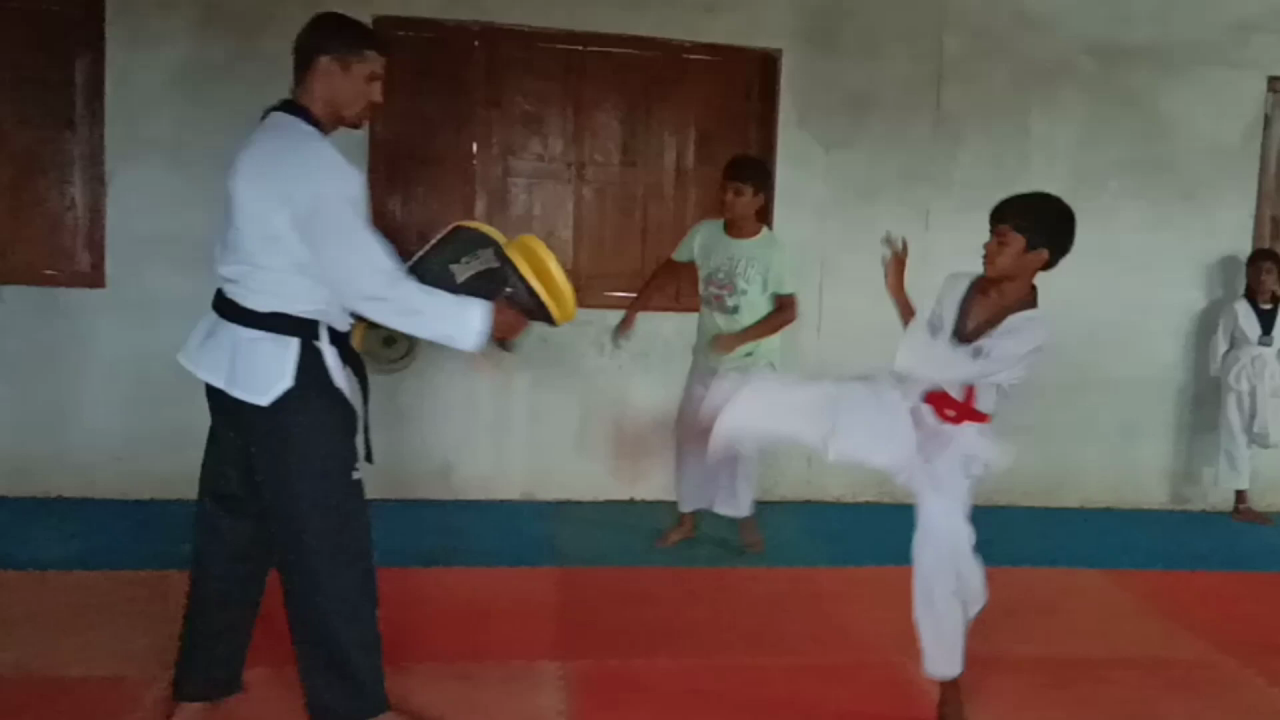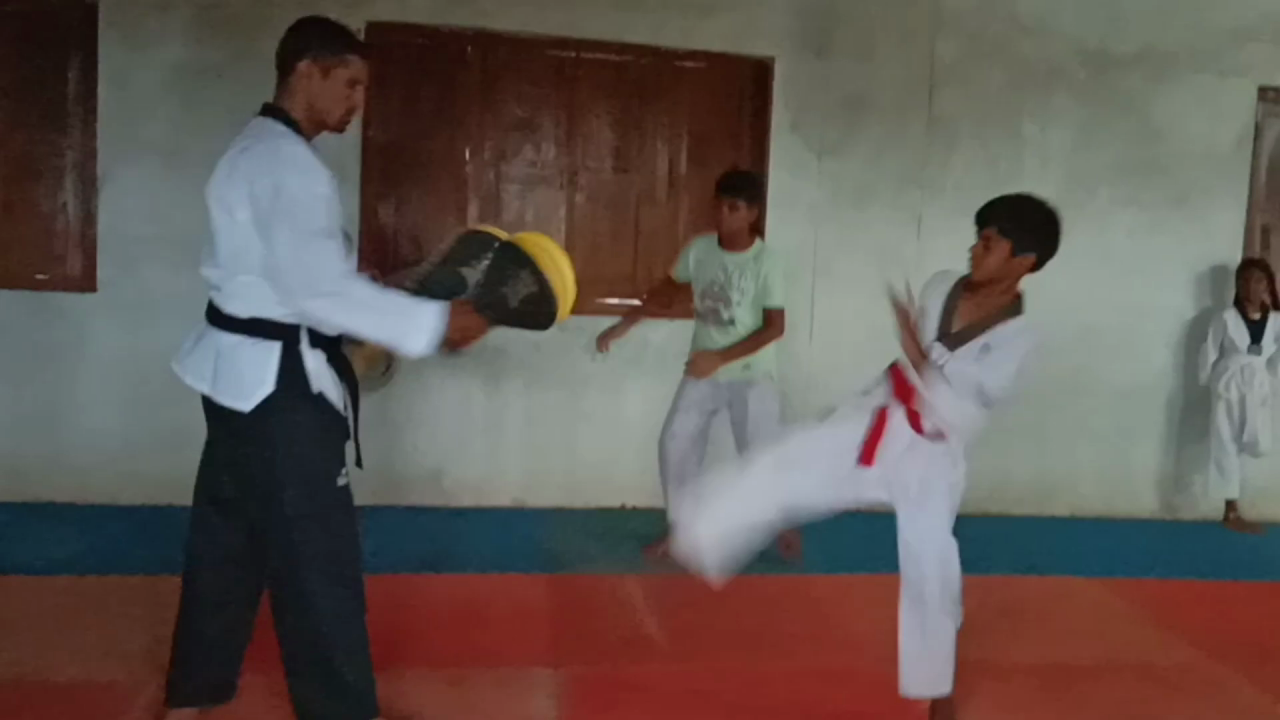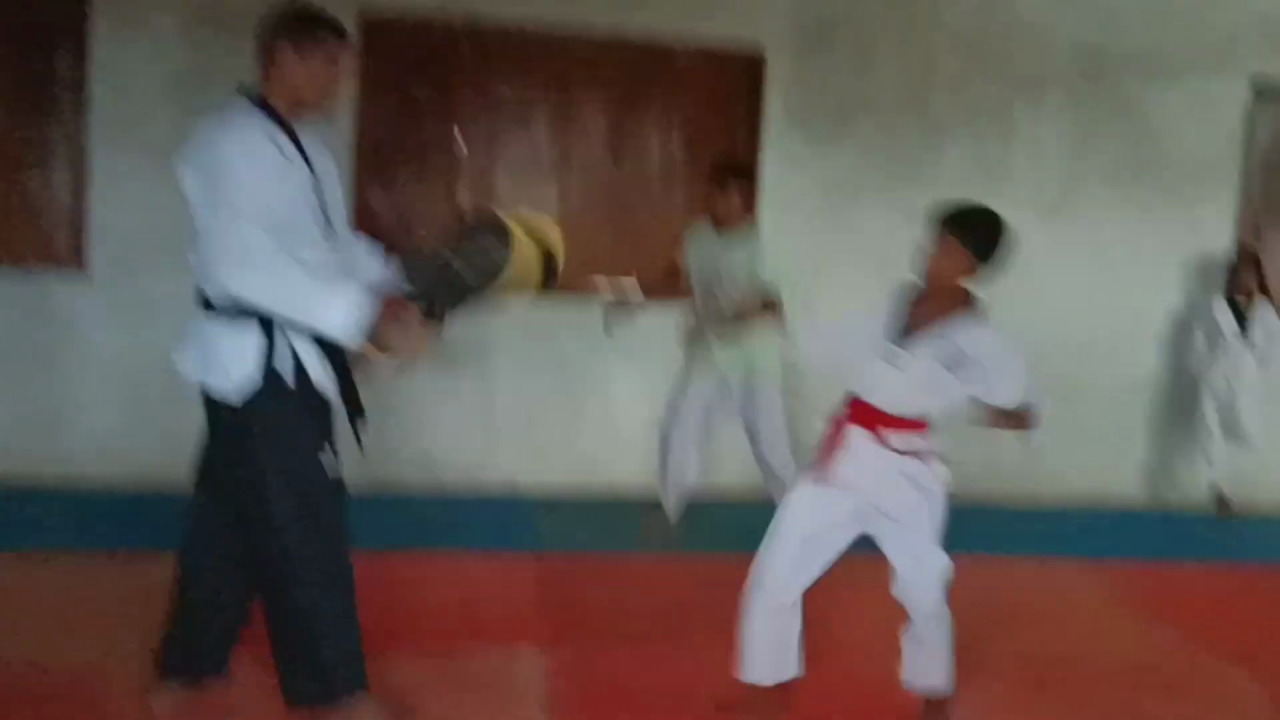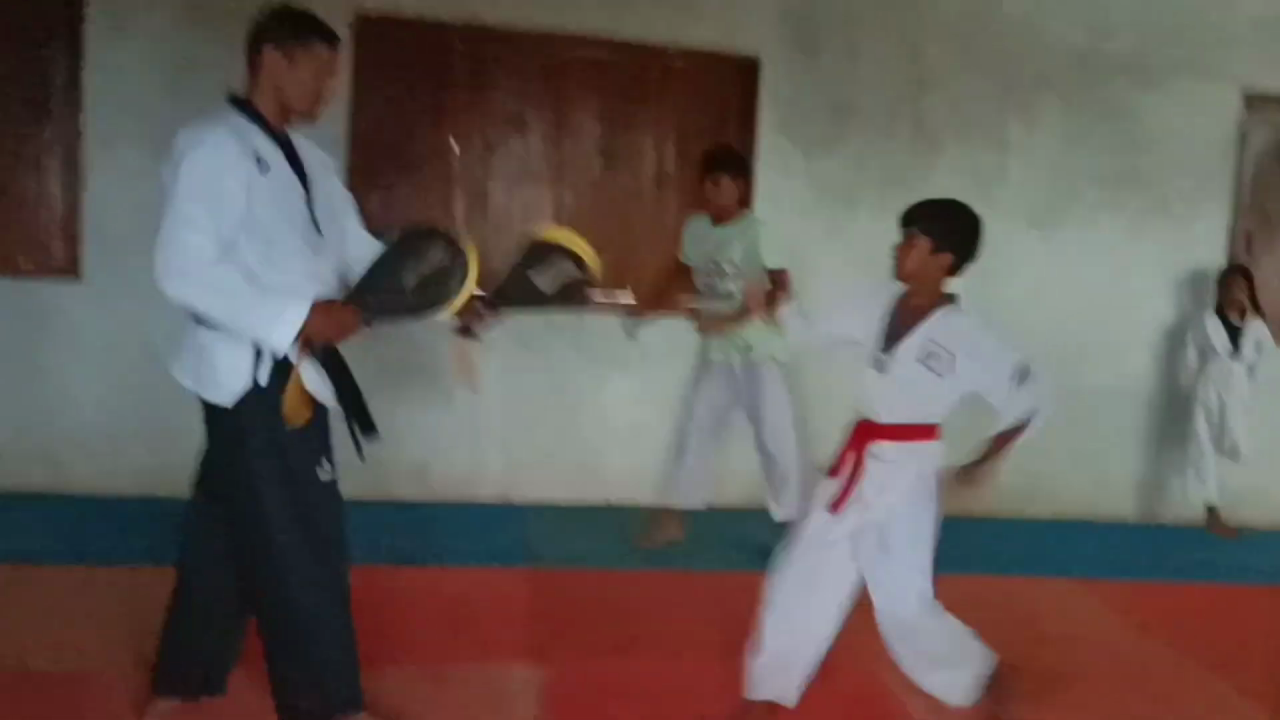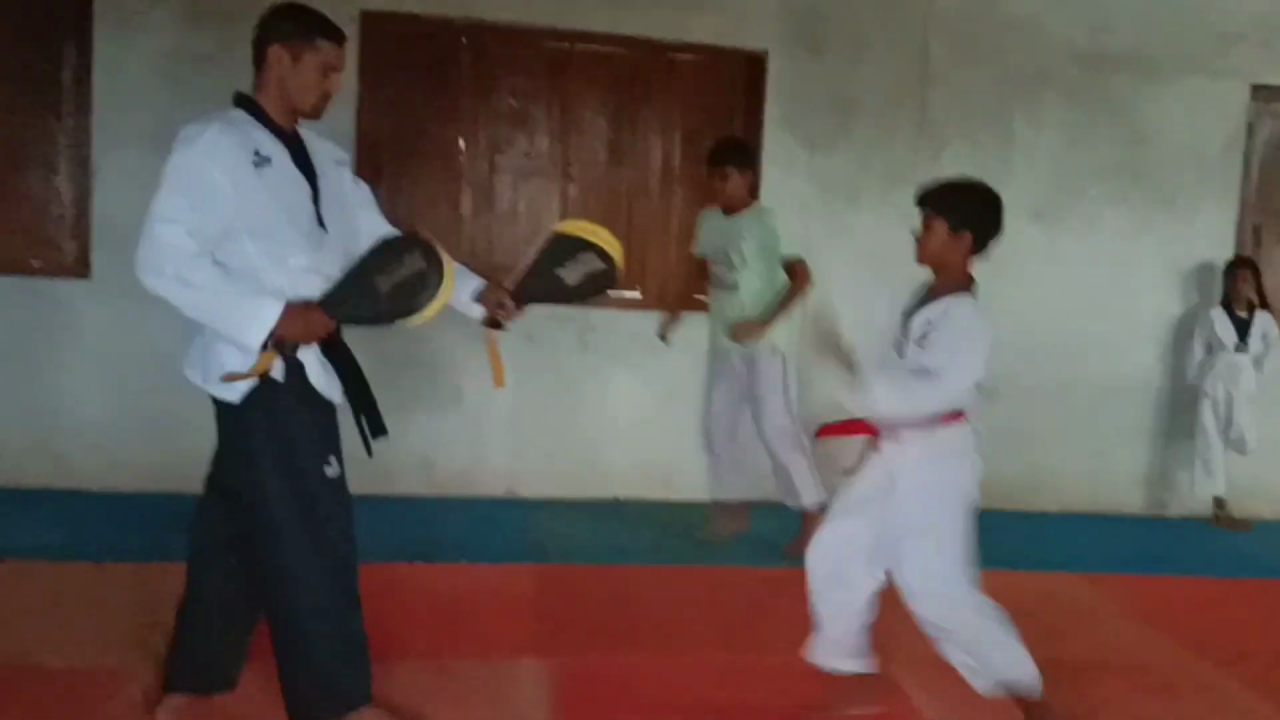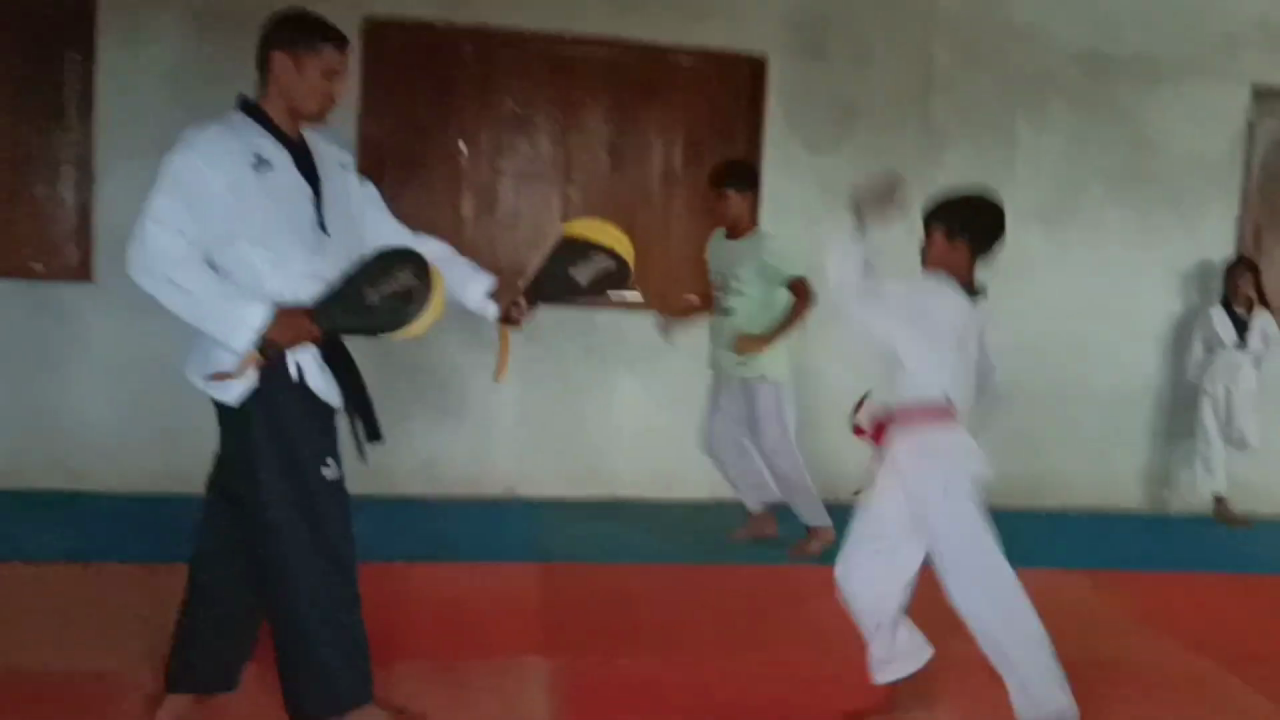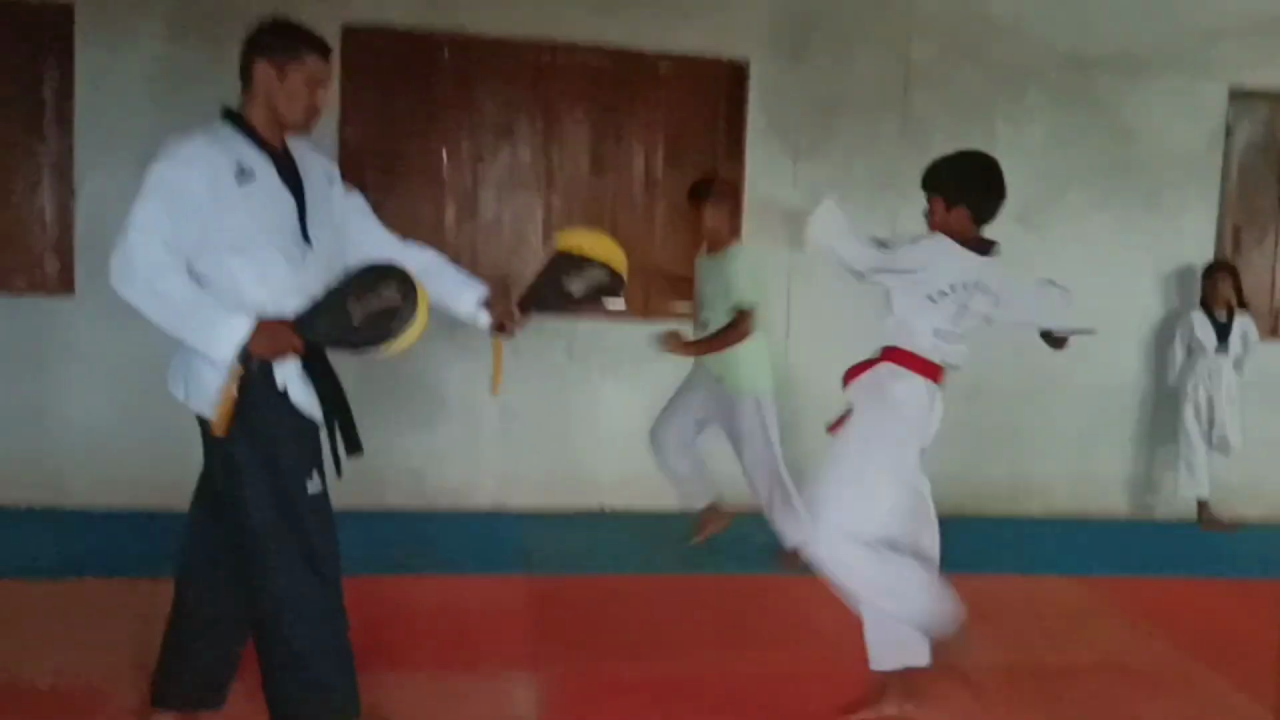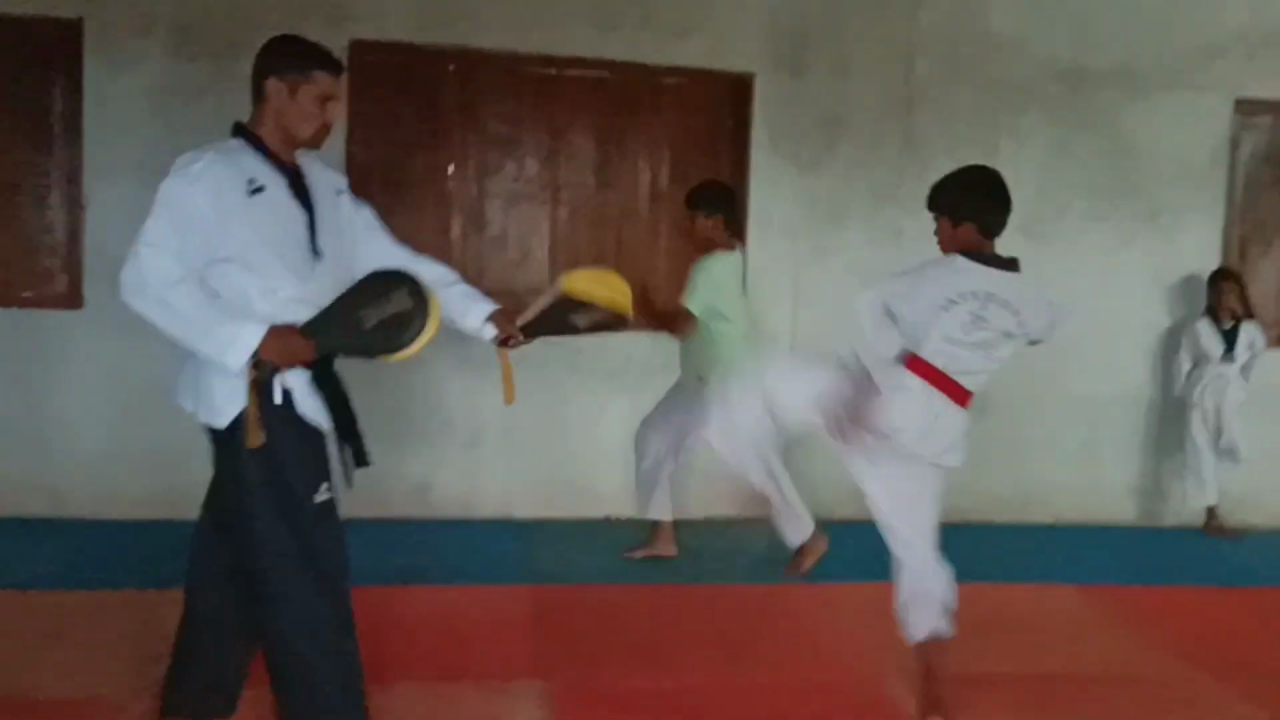
dt=0.1s
person 1, frame 1
left shoulder: (274, 143)
right shoulder: (316, 161)
right elbow: (368, 284)
right wrist: (480, 320)
left hip: (246, 358)
right hip: (289, 369)
left knee: (236, 525)
right knee: (327, 541)
person 1, frame 2
left shoulder: (259, 149)
right shoulder: (287, 164)
right elbow: (320, 287)
left wrist: (379, 316)
right wrist: (434, 324)
left hip: (238, 365)
right hip: (274, 375)
left knee: (228, 531)
right knee: (315, 547)
person 1, frame 3
left shoulder: (296, 148)
right shoulder: (240, 140)
left elbow: (335, 246)
right elbow: (243, 263)
left wrist: (398, 291)
right wrist: (357, 313)
left hip: (268, 358)
right hip: (263, 358)
left knee: (235, 515)
right knee: (306, 527)
person 1, frame 4
left shoulder: (304, 158)
right shoulder: (215, 148)
left elbow: (358, 249)
right elbow: (185, 267)
right wrist: (298, 318)
left hip: (276, 364)
right hip: (256, 369)
left knee: (230, 526)
right knee: (303, 539)
person 1, frame 5
left shoulder: (322, 157)
right shoulder: (213, 144)
left elbow: (380, 240)
right elbow: (163, 257)
left wrist: (473, 291)
right wrist: (269, 318)
left hip: (295, 366)
right hip: (262, 368)
left knee: (239, 522)
right knee: (310, 535)
person 1, frame 6
left shoulder: (328, 162)
right shoulder: (212, 150)
left elbow: (396, 242)
right elbow: (155, 258)
left wrist: (484, 289)
right wrist: (255, 322)
left hip: (297, 367)
right hip: (260, 370)
left knee: (242, 525)
right knee: (310, 537)
person 1, frame 7
left shoulder: (315, 172)
right shoulder: (195, 161)
left elbow: (385, 250)
right elbow: (137, 267)
left wrist: (476, 299)
right wrist: (240, 333)
left hip: (286, 379)
right hip: (244, 384)
left knee: (228, 537)
right knee: (293, 547)
person 1, frame 8
left shoulder: (325, 186)
right shoulder: (206, 176)
left elbow: (394, 263)
right elbow: (147, 281)
left wrist: (483, 315)
right wrist: (251, 341)
left hip: (294, 391)
right hip: (252, 394)
left knee: (236, 549)
right knee: (301, 559)
person 2, frame 1
left shoulder: (1031, 331)
right shoulder: (960, 286)
left elbow: (952, 375)
left wrist: (901, 296)
left hip: (952, 446)
right hip: (901, 410)
left knee: (944, 565)
right knee: (816, 407)
person 2, frame 2
left shoulder: (1016, 338)
right shoulder: (942, 287)
left elbow: (950, 408)
left wrist: (915, 351)
left hip: (929, 456)
right hip: (876, 421)
left knee: (929, 579)
right knee: (768, 481)
right ankle: (692, 554)
person 2, frame 3
left shoulder: (980, 341)
right shoulder: (902, 302)
left elbow: (1018, 409)
right elbow: (849, 344)
left wrist: (1005, 415)
left hip: (904, 467)
right hip: (847, 451)
left knee: (924, 588)
right knee: (777, 570)
person 2, frame 4
left shoulder: (962, 334)
right shoulder: (885, 304)
left elbow: (1024, 395)
right elbow: (819, 325)
left wrist: (985, 460)
right wrist: (776, 309)
left hip: (905, 477)
right hip: (862, 467)
left knee: (903, 610)
right knee: (795, 584)
person 2, frame 5
left shoulder: (963, 319)
right shoulder: (932, 301)
left elbow: (922, 399)
left hip: (933, 463)
right hip: (900, 458)
left knee: (938, 595)
right knee: (833, 555)
person 2, frame 6
left shoulder: (937, 301)
right shoulder: (954, 305)
left elbow: (852, 290)
right elbow: (981, 384)
left wrist: (860, 220)
left hip: (929, 460)
right hip: (910, 459)
left knee: (984, 591)
right knee: (862, 575)
person 2, frame 7
left shoulder: (934, 254)
right shoulder: (995, 273)
left elbow: (857, 253)
right elbow: (1052, 310)
left wrist: (827, 217)
right wrist: (1055, 331)
left hip: (891, 395)
right hip: (917, 406)
left knee: (835, 537)
right knee: (901, 543)
left ankle: (933, 610)
person 2, frame 8
left shoulder: (943, 272)
right shoulder: (1028, 295)
left elbow: (880, 327)
right elbow: (1042, 326)
left hip: (899, 399)
right hip: (942, 428)
left knee: (765, 386)
right knee: (917, 553)
person 3, frame 1
left shoulder: (771, 248)
right shoulder: (703, 232)
left elbow: (788, 311)
right elbow: (668, 270)
left wrist: (737, 340)
right wrist: (633, 310)
left hip: (754, 359)
right hip: (710, 356)
right knee: (691, 431)
left ankle: (744, 517)
right ankle: (688, 518)
person 3, frame 2
left shoulder: (764, 260)
right shoulder: (699, 248)
left elbow: (775, 327)
right elbow: (669, 289)
left wrist: (721, 358)
right wrist: (625, 324)
left hip: (751, 374)
right hip: (703, 371)
right knee: (675, 442)
person 3, frame 3
left shoulder: (757, 247)
right shoulder: (698, 236)
left elbow: (773, 307)
right elbow: (683, 280)
left wrist: (725, 325)
left hip: (755, 360)
right hip: (708, 357)
left knee: (771, 443)
right knee: (678, 429)
right ankle: (671, 510)
person 3, frame 4
left shoulder: (755, 231)
right shoulder: (695, 227)
left elbow: (782, 288)
right elbow: (681, 272)
left wrist: (734, 319)
right wrist: (649, 307)
left hip: (758, 353)
right hip: (714, 355)
left knee: (775, 439)
right knee: (694, 431)
left ankle: (793, 521)
right ankle: (673, 519)
person 3, frame 5
left shoulder: (764, 221)
right shoulder: (707, 220)
left elbow: (800, 276)
left wrist: (763, 324)
right wrist: (677, 313)
left hip: (761, 344)
right hip: (725, 344)
left knee: (776, 427)
right knee: (718, 425)
left ankle: (812, 509)
right ankle: (733, 508)
person 3, frame 6
left shoulder: (765, 246)
right shoulder: (717, 241)
left elbow: (804, 295)
left wrist: (769, 339)
right wrist: (688, 311)
left hip: (761, 367)
right hip: (727, 364)
left knee: (776, 449)
right knee: (721, 440)
left ankle: (819, 526)
right ankle: (763, 516)
person 3, frame 7
left shoulder: (735, 263)
right shoulder: (710, 254)
left elbow: (745, 325)
left wrist: (693, 348)
left hip: (742, 378)
right hip: (710, 374)
left knee: (761, 462)
right knee: (667, 434)
left ankle: (800, 540)
right ankle: (712, 509)
person 3, frame 8
left shoulder: (708, 269)
right shoulder: (733, 253)
left elbow: (680, 326)
left wrist: (644, 307)
left hip: (728, 380)
right hip: (700, 379)
right knee: (651, 442)
left ankle: (808, 539)
right ankle: (663, 538)
person 4, frame 1
right shoulder: (1236, 309)
right elbow: (1218, 345)
right wrist: (1221, 375)
right hip: (1239, 379)
right knee: (1235, 438)
right ankle: (1241, 503)
person 4, frame 2
right shoulder: (1226, 318)
right elbow: (1208, 354)
right wrist: (1211, 384)
left hip: (1257, 390)
right hip: (1229, 388)
right knee: (1226, 447)
right ankle: (1232, 511)
person 4, frame 3
right shoulder: (1215, 307)
right elbow: (1199, 342)
right wrist: (1203, 371)
left hip: (1245, 378)
right hip: (1218, 377)
left knee: (1246, 434)
right knee: (1213, 434)
right ankle: (1221, 497)
person 4, frame 4
left shoulder: (1256, 326)
right shoulder: (1206, 322)
left elbow: (1265, 352)
right elbow: (1191, 358)
right wrist: (1194, 387)
left hip: (1236, 393)
right hip: (1209, 392)
left knee: (1236, 449)
right knee: (1204, 450)
right ankle: (1213, 513)
person 4, frame 5
right shoulder: (1213, 316)
right elbow: (1197, 352)
right wrist: (1198, 381)
left hip: (1243, 386)
right hip: (1215, 386)
left knee: (1244, 443)
right knee: (1211, 444)
right ankle: (1220, 507)
person 4, frame 6
right shoulder: (1213, 315)
right elbow: (1197, 351)
right wrist: (1199, 380)
left hip: (1243, 384)
right hip: (1215, 384)
left knee: (1246, 441)
right knee: (1212, 441)
right ankle: (1221, 504)
person 4, frame 7
left shoulder: (1242, 320)
right shoulder: (1193, 319)
left elbow: (1251, 348)
right elbow: (1177, 355)
left wrist: (1233, 373)
right wrist: (1180, 385)
left hip: (1225, 389)
right hip: (1197, 388)
left knee: (1228, 445)
right knee: (1195, 446)
right ankle: (1204, 509)
person 4, frame 8
left shoulder: (1249, 329)
right shoulder: (1198, 328)
left elbow: (1257, 354)
right elbow: (1183, 364)
left wrist: (1240, 381)
right wrist: (1185, 394)
left hip: (1231, 397)
right hip: (1204, 396)
left knee: (1235, 452)
right knee: (1202, 454)
right ankle: (1212, 517)
